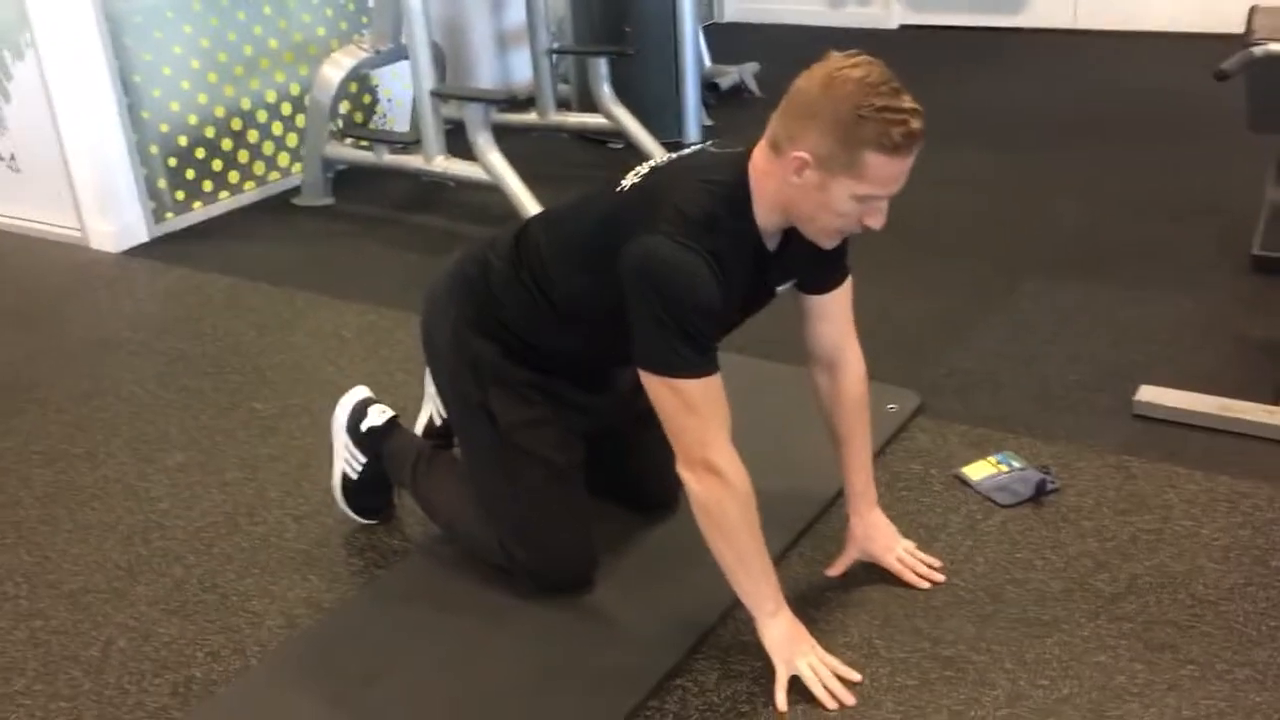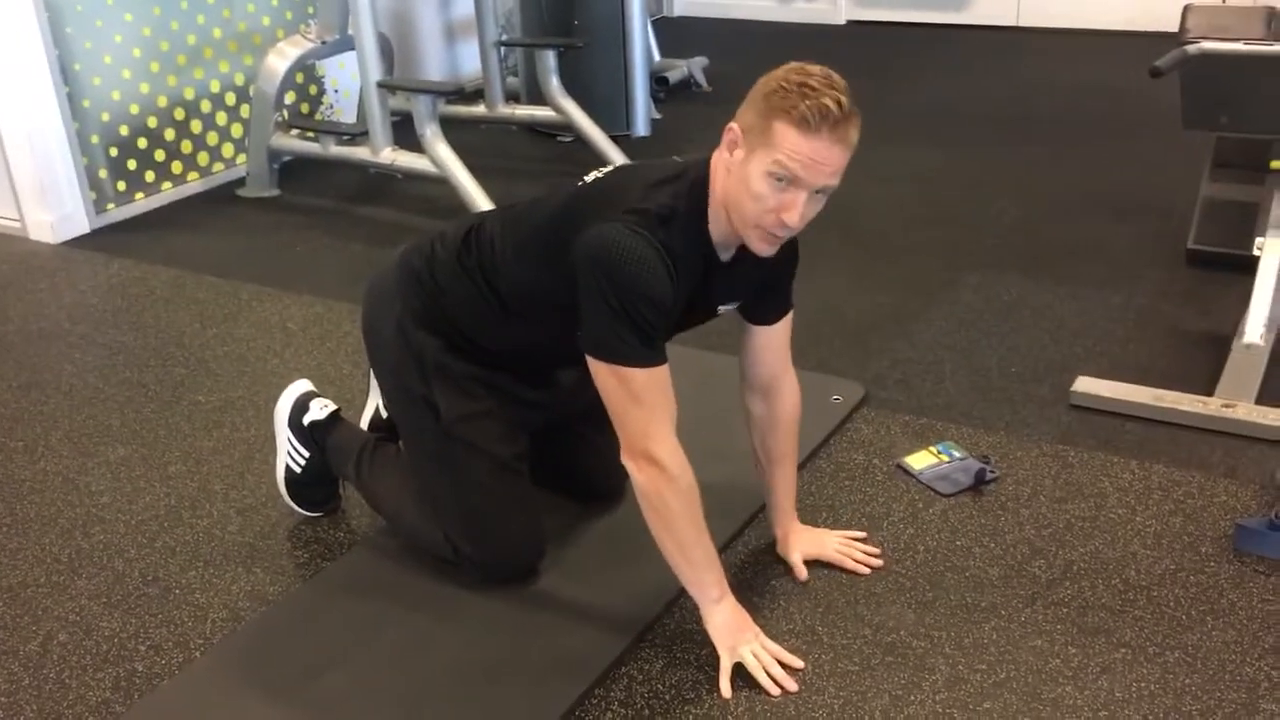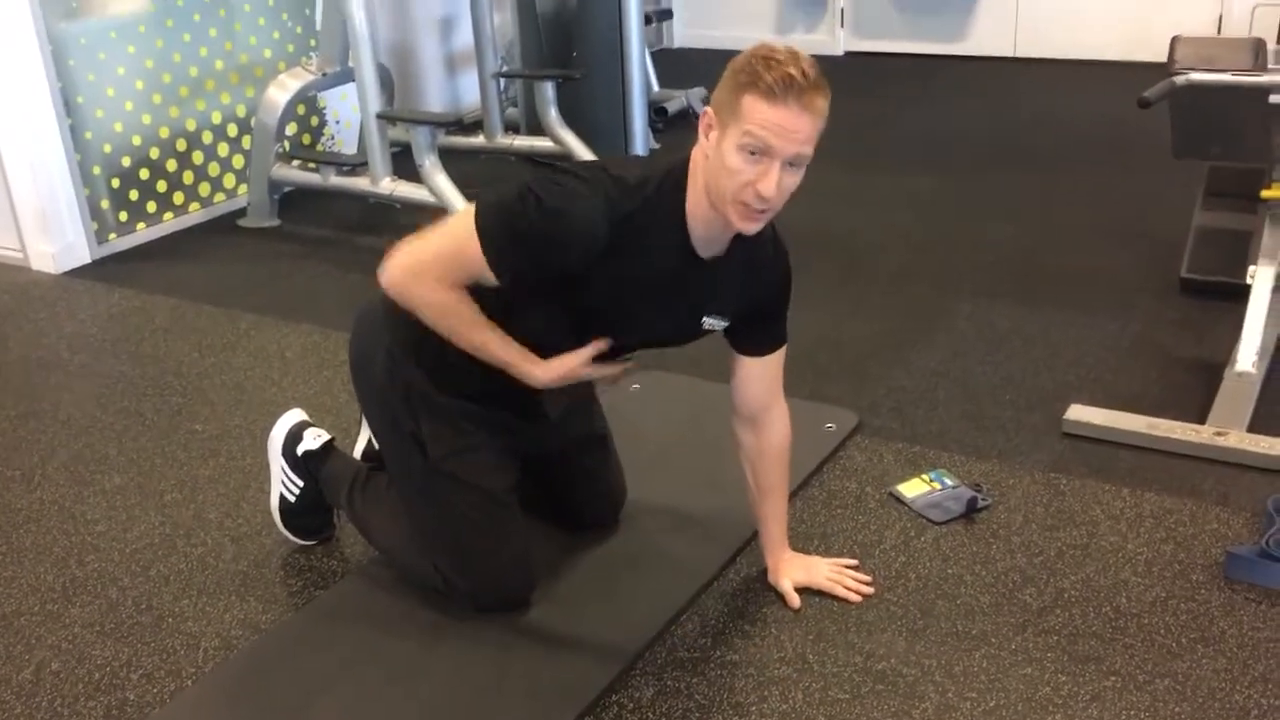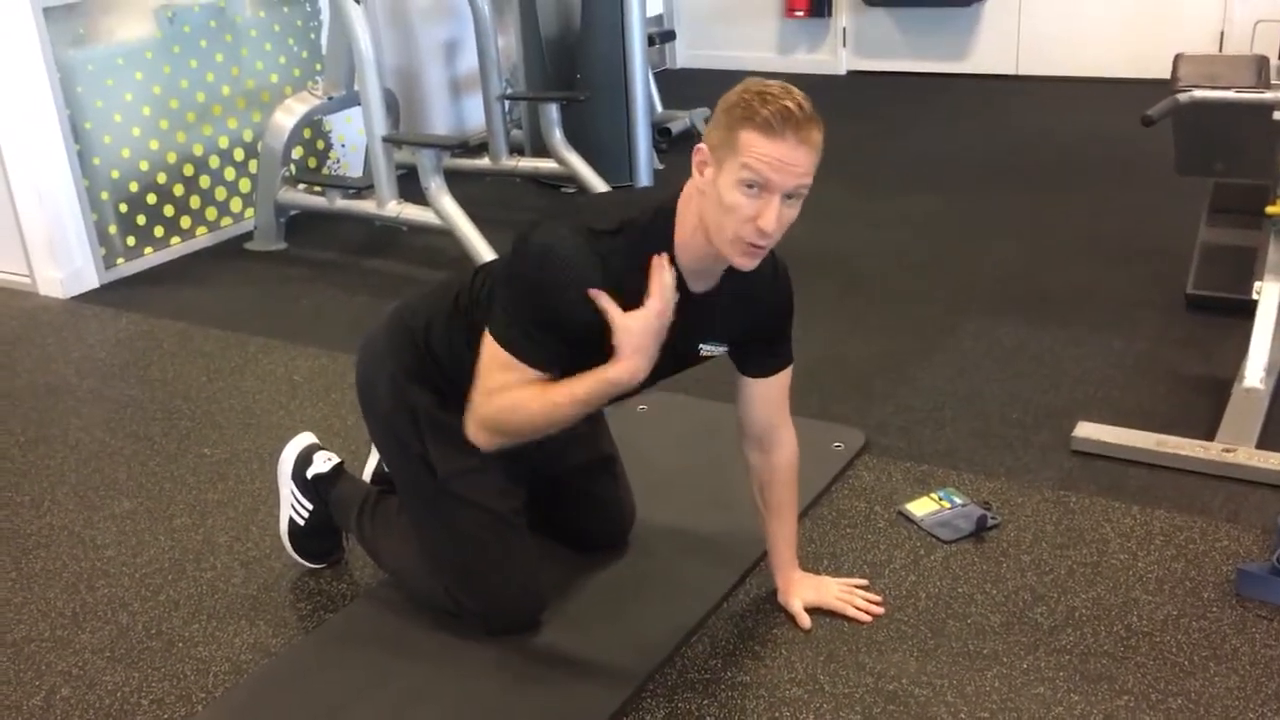
dt=1s
person 1, frame 1
left shoulder: (808, 205)
right shoulder: (675, 251)
left elbow: (836, 360)
right elbow: (707, 463)
left wrist: (866, 514)
right wrist: (775, 620)
left hip: (585, 338)
right hip: (488, 333)
left knee: (653, 492)
right knee: (556, 561)
left ankle: (499, 422)
right ankle: (382, 440)
person 1, frame 2
left shoulder: (765, 232)
right shoulder: (630, 246)
left elbow: (770, 385)
right elbow: (651, 453)
left wrist: (788, 524)
right wrist: (719, 607)
left hip: (529, 337)
right hip: (430, 326)
left knee: (598, 482)
right knee: (503, 551)
right ankle: (325, 435)
person 1, frame 3
left shoulder: (761, 264)
right shoulder: (589, 209)
left elbow: (759, 413)
right elbow: (408, 272)
left wrist: (779, 553)
right wrist: (532, 369)
left hip: (535, 368)
right hip: (421, 357)
left knee: (595, 511)
right knee: (493, 583)
left ankle: (451, 456)
right ankle: (320, 466)
person 1, frame 4
left shoulder: (762, 284)
right shoulder: (572, 260)
left elbow: (768, 435)
right elbow: (487, 421)
left wrist: (788, 574)
right wrist: (625, 370)
left hip: (533, 380)
right hip: (424, 379)
left knee: (605, 532)
right knee: (504, 603)
right ankle: (329, 488)
